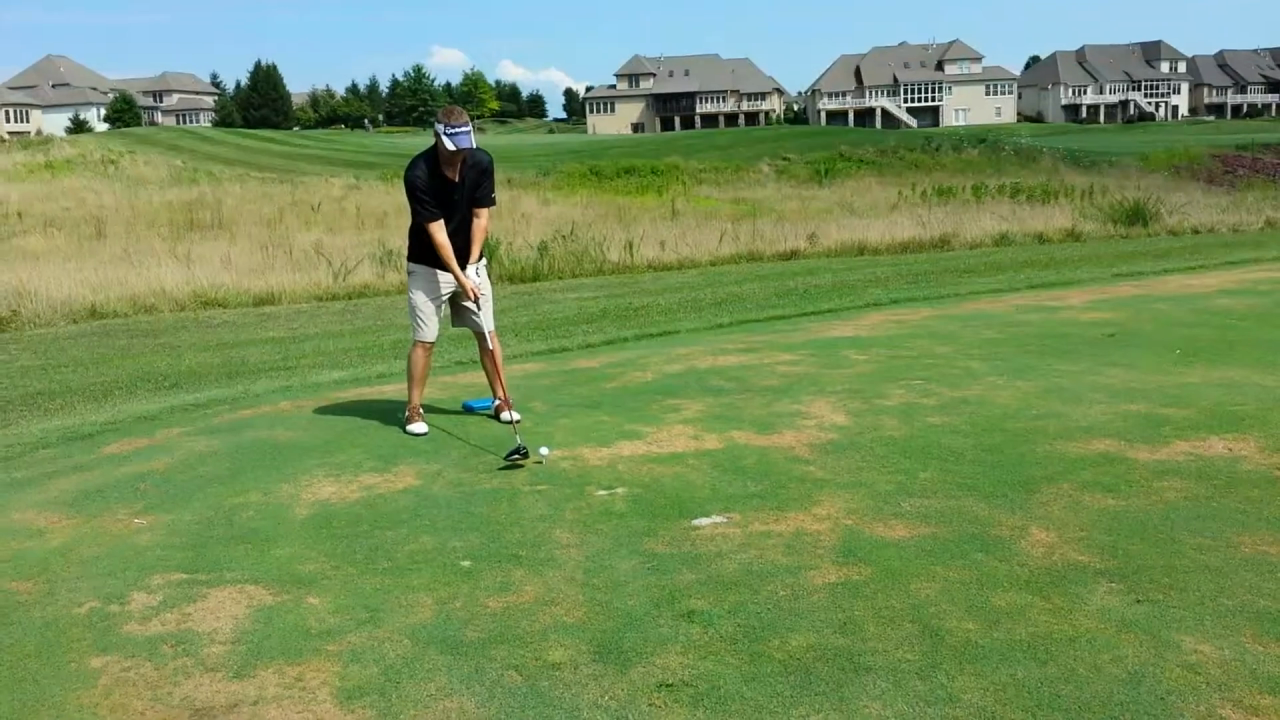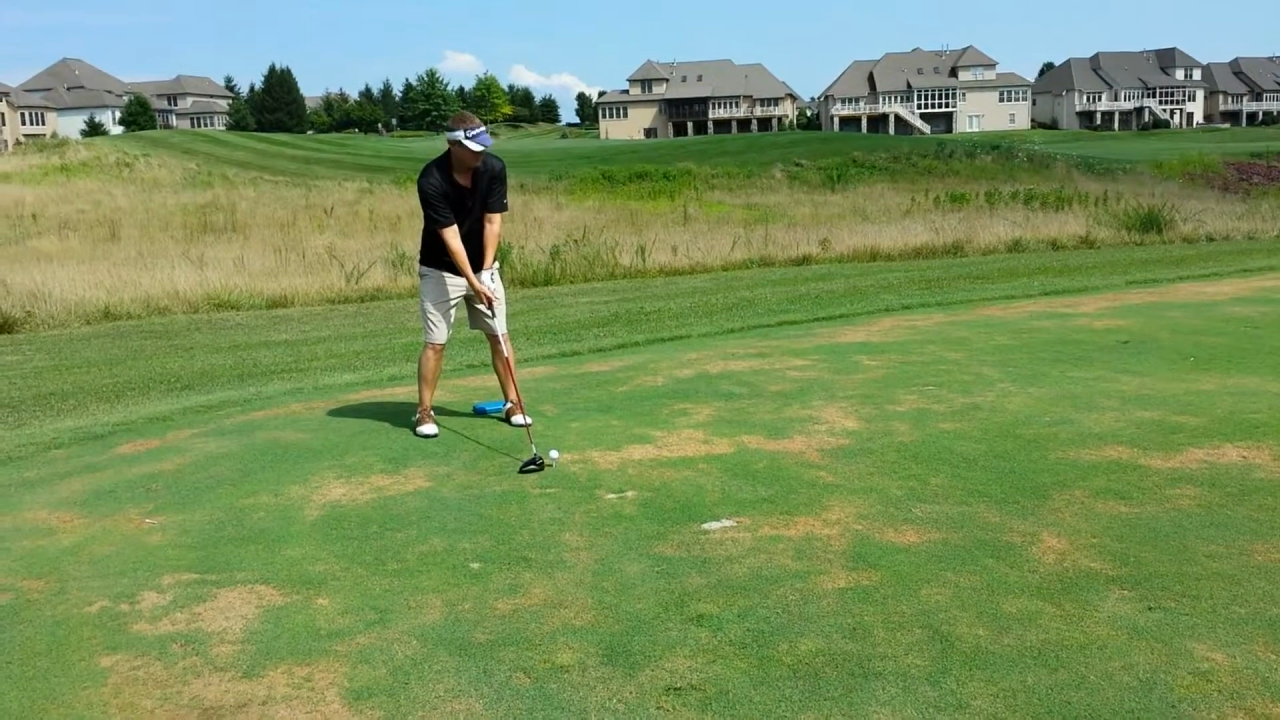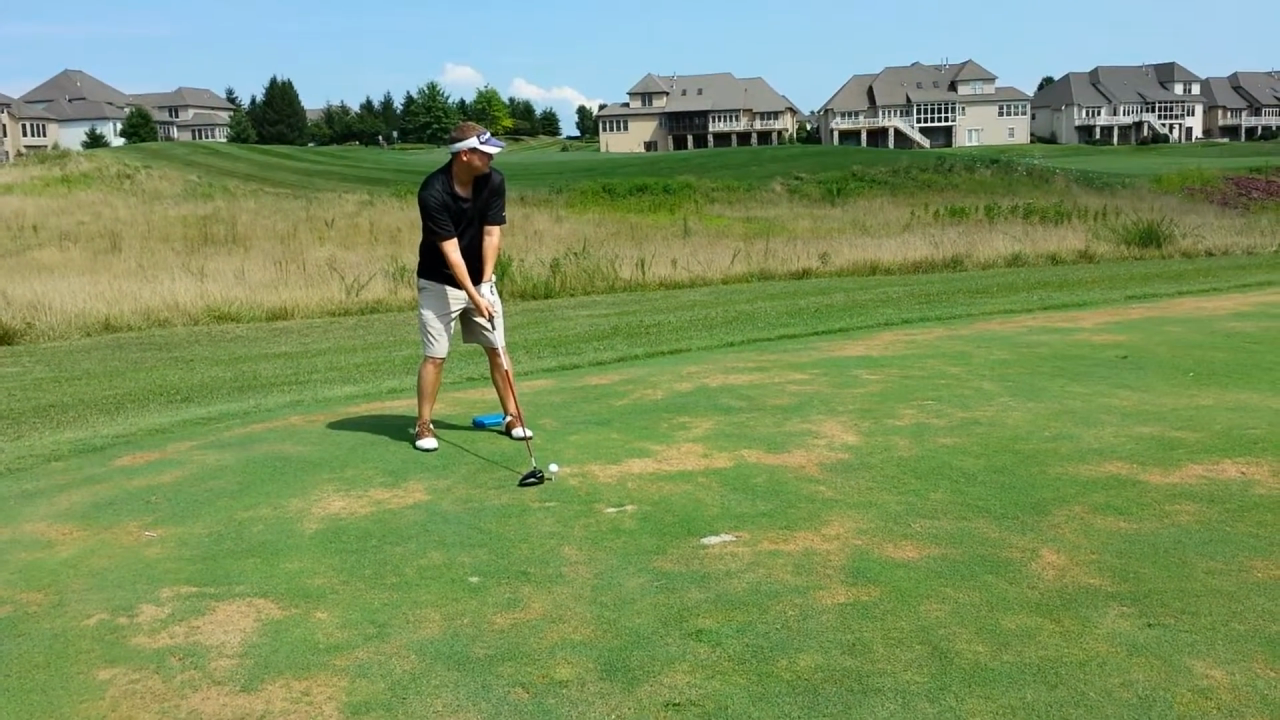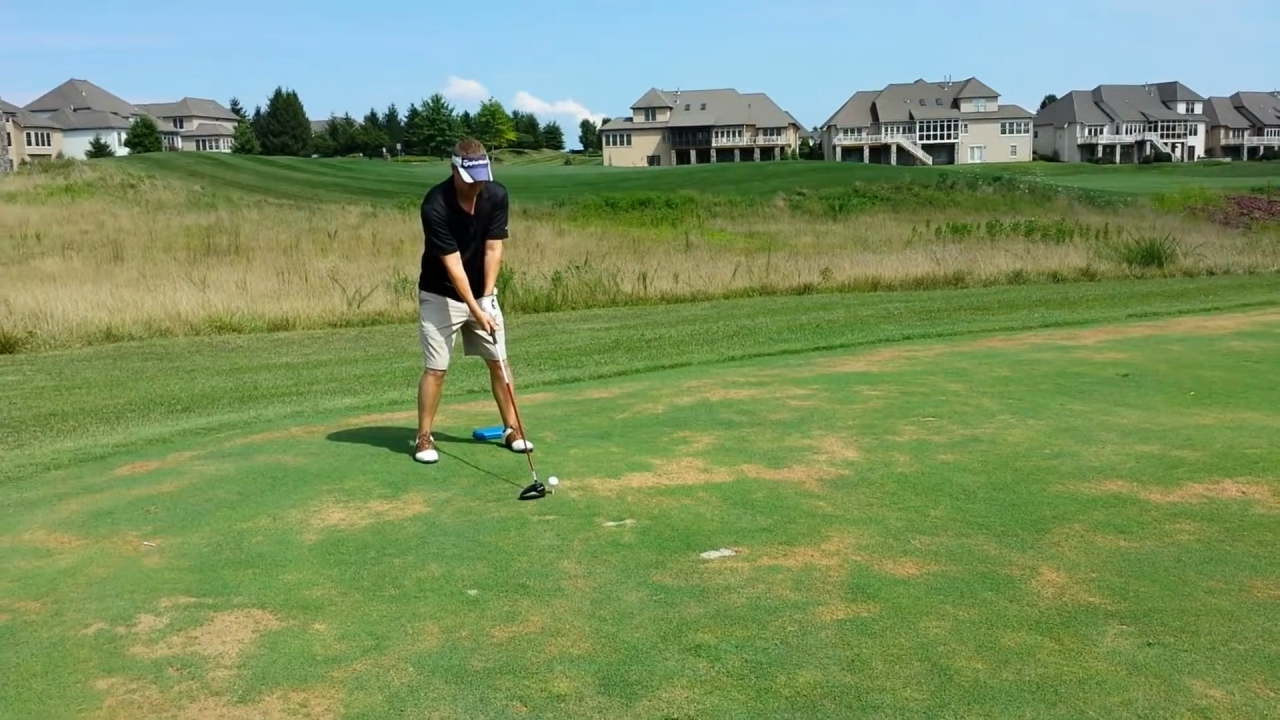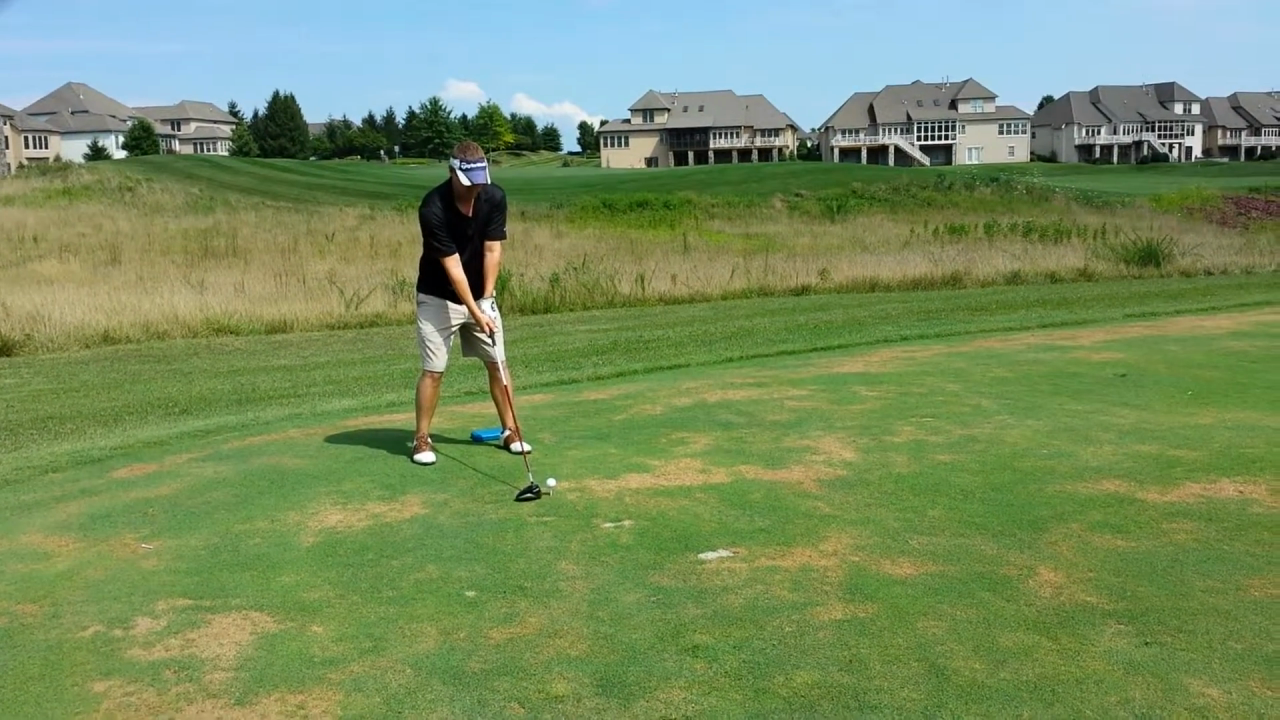
dt=1s
person 1, frame 1
left shoulder: (482, 162)
right shoulder: (418, 173)
left elbow: (481, 216)
right elbow: (436, 231)
left wrist: (472, 267)
right wrist: (458, 277)
left hip: (471, 262)
right hip: (428, 266)
left knee: (487, 332)
right knee: (424, 340)
left ankle: (501, 400)
right ankle: (414, 409)
person 1, frame 2
left shoulder: (494, 168)
right shoulder: (431, 180)
left elbow: (493, 221)
right elbow: (451, 236)
left wrist: (487, 271)
right wrist: (473, 283)
left hip: (483, 267)
right hip: (440, 269)
left knee: (499, 335)
right knee: (435, 341)
left ankle: (512, 403)
right ankle: (424, 411)
person 1, frame 3
left shoulder: (494, 181)
right shoulder: (433, 192)
left elbow: (491, 234)
right elbow: (450, 250)
left wrist: (486, 283)
right wrist: (472, 296)
left hip: (480, 280)
right hip: (439, 283)
left knee: (497, 348)
right knee: (435, 355)
left ankle: (511, 417)
right ankle: (424, 424)
person 1, frame 4
left shoulder: (497, 196)
right shoulder: (435, 206)
left elbow: (493, 248)
right elbow: (453, 264)
left wrist: (488, 296)
right wrist: (474, 309)
left hip: (482, 293)
right hip: (440, 295)
left knee: (498, 360)
right knee: (436, 367)
left ankle: (511, 429)
right ankle: (424, 437)
person 1, frame 5
left shoulder: (495, 197)
right shoulder: (433, 208)
left elbow: (492, 250)
right elbow: (452, 266)
left wrist: (487, 299)
right wrist: (474, 312)
left hip: (480, 295)
right hip: (438, 297)
left knee: (497, 362)
right knee: (433, 370)
left ankle: (509, 431)
right ankle: (421, 439)
